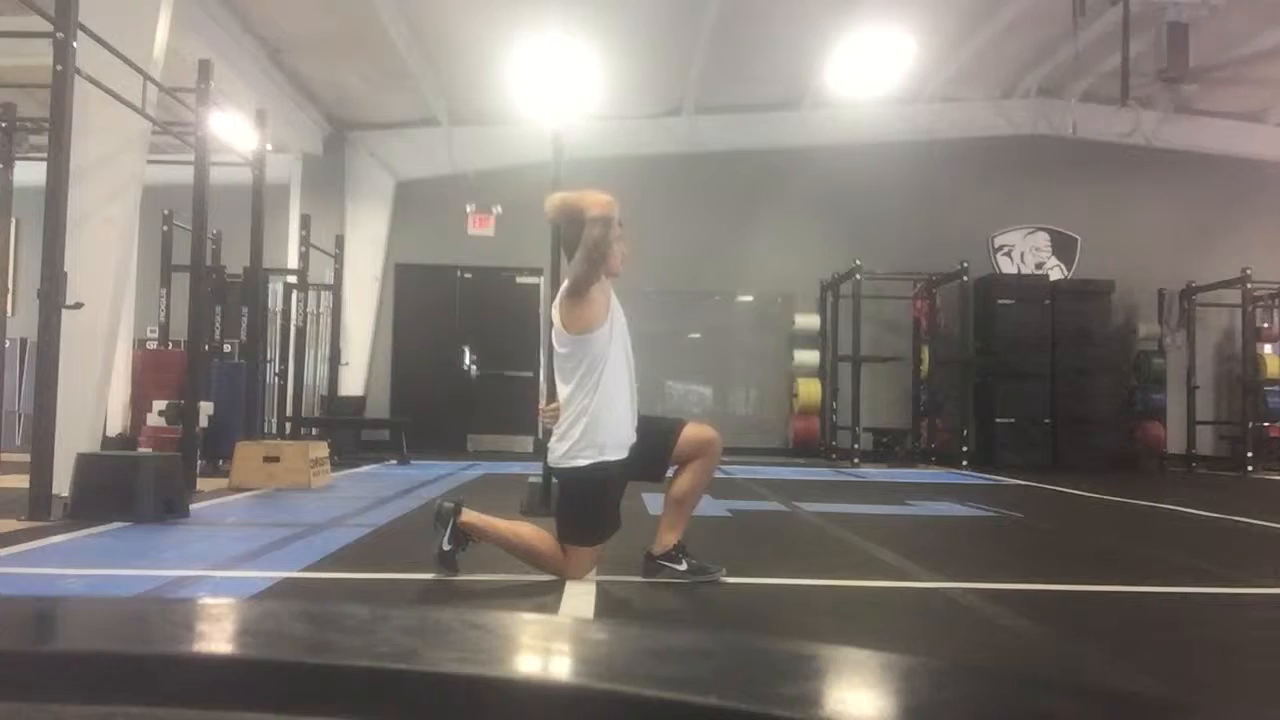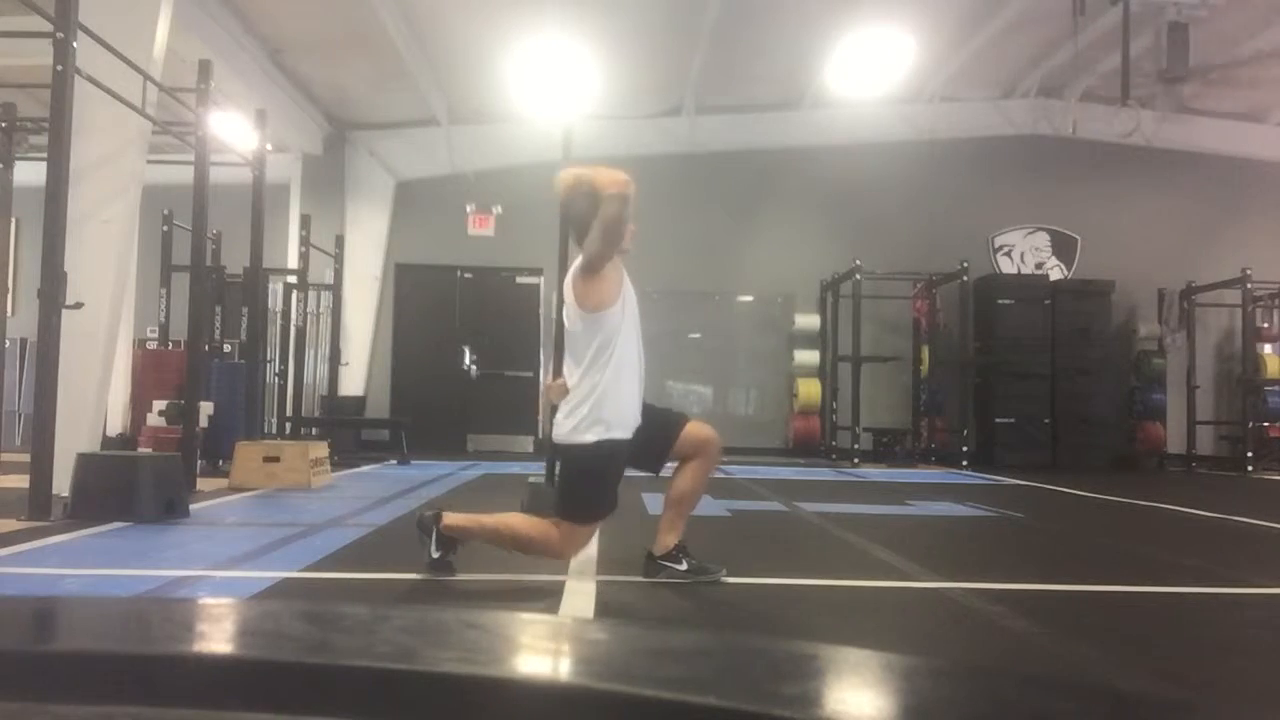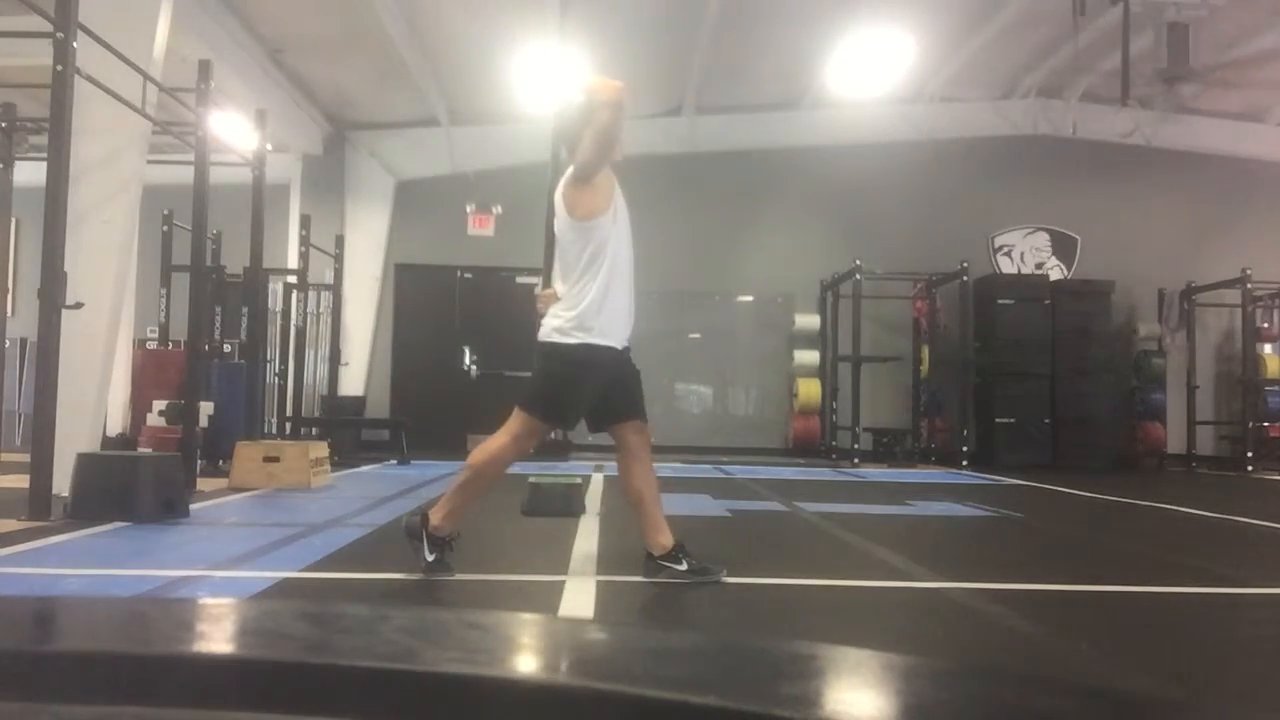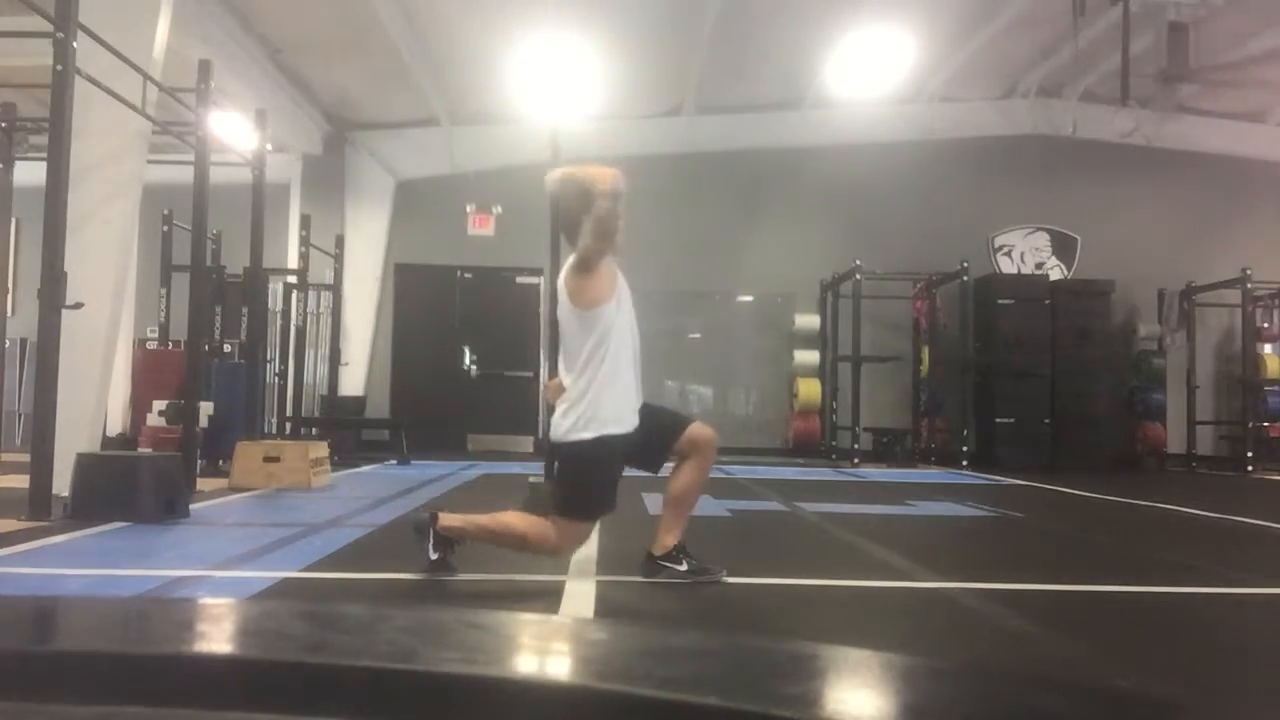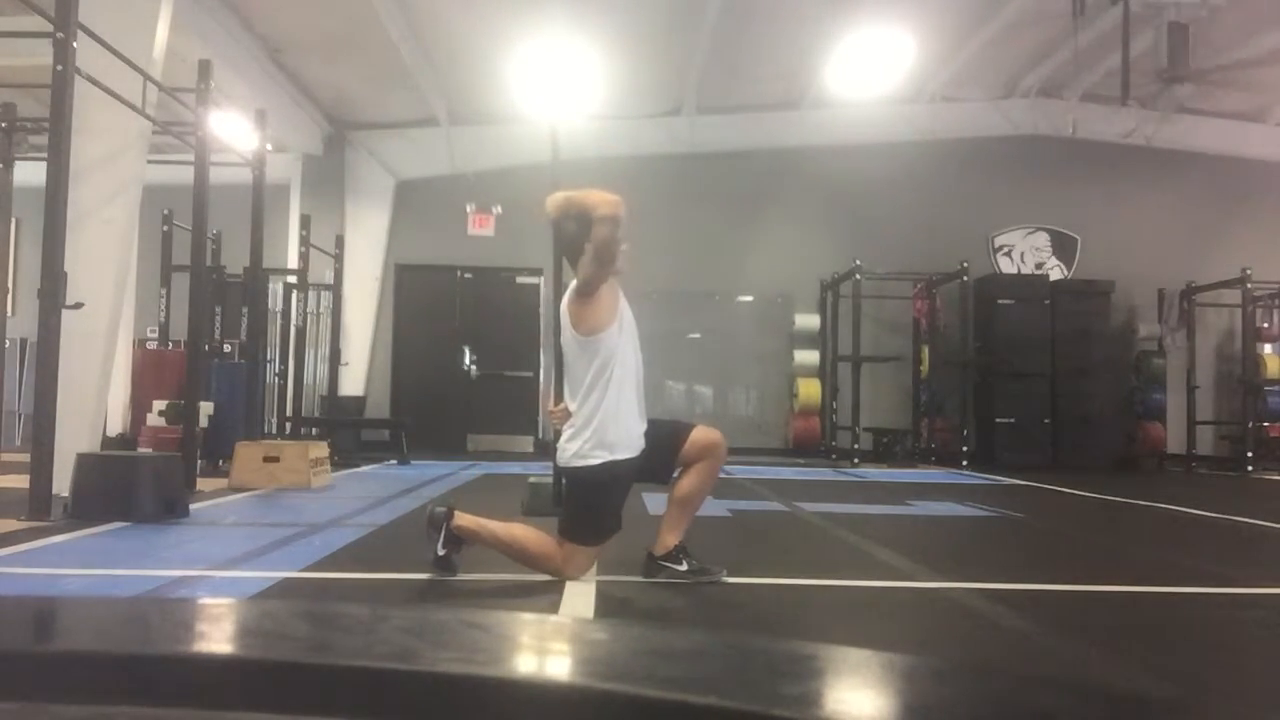
dt=0.7s
person 1, frame 1
left shoulder: (594, 293)
right shoulder: (582, 292)
right elbow: (602, 210)
right wrist: (563, 205)
left hip: (614, 438)
right hip: (590, 453)
left knee: (707, 442)
right knee: (574, 565)
left ankle: (664, 552)
right ankle: (463, 520)
person 1, frame 2
left shoulder: (601, 272)
right shoulder: (595, 267)
right elbow: (619, 189)
right wrist: (577, 181)
left hip: (617, 417)
right hip: (594, 431)
left knee: (705, 443)
right knee: (563, 544)
left ankle: (665, 553)
right ankle: (444, 524)
person 1, frame 3
left shoulder: (592, 185)
right shoulder: (586, 178)
right elbow: (610, 96)
right wrist: (596, 97)
left hip: (603, 343)
right hip: (577, 343)
left knee: (635, 440)
right knee: (519, 437)
left ankle: (664, 553)
right ankle: (434, 524)
person 1, frame 4
left shoulder: (595, 271)
right shoulder: (588, 266)
right elbow: (609, 183)
right wrist: (565, 180)
left hip: (615, 417)
right hip: (592, 429)
left knee: (702, 442)
right knee: (561, 539)
left ankle: (665, 554)
right ankle: (443, 525)
person 1, frame 5
left shoulder: (595, 296)
right shoulder: (590, 293)
right elbow: (609, 210)
right wrist: (564, 203)
left hip: (621, 438)
right hip: (599, 453)
left knee: (711, 445)
right knee: (569, 564)
left ankle: (665, 554)
right ankle: (455, 524)
